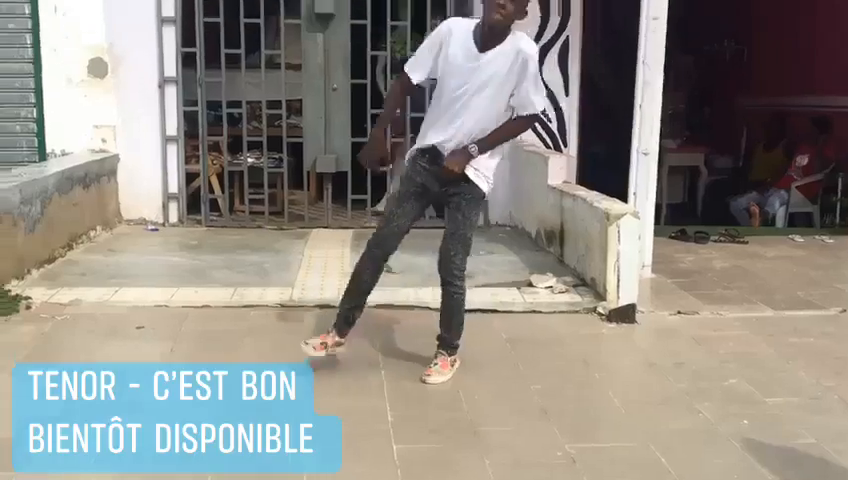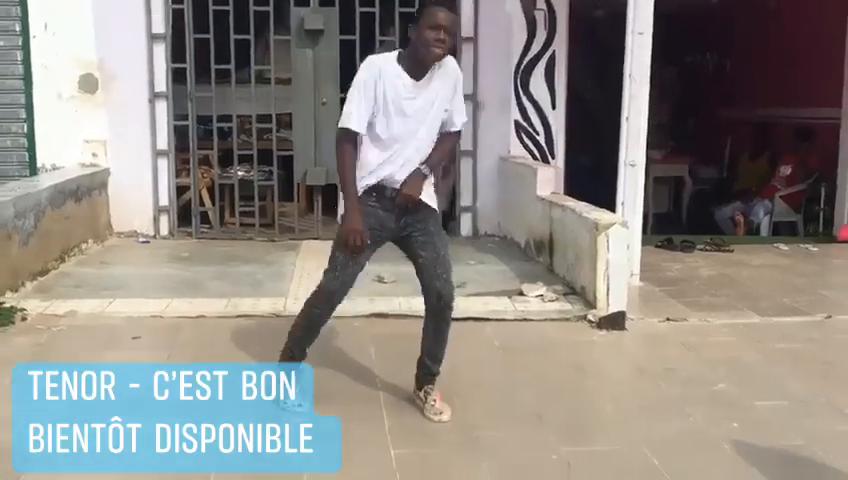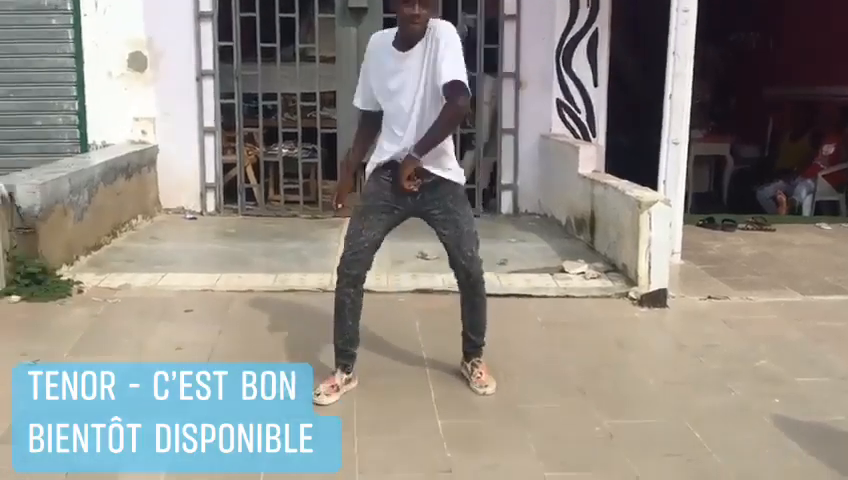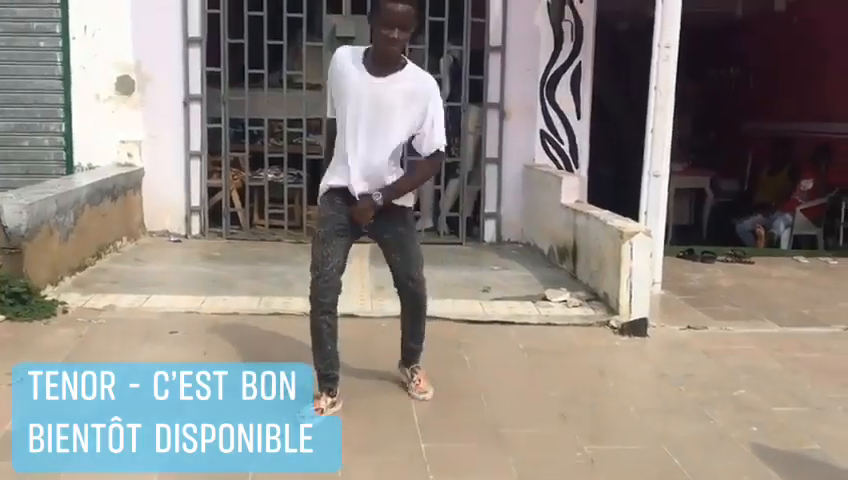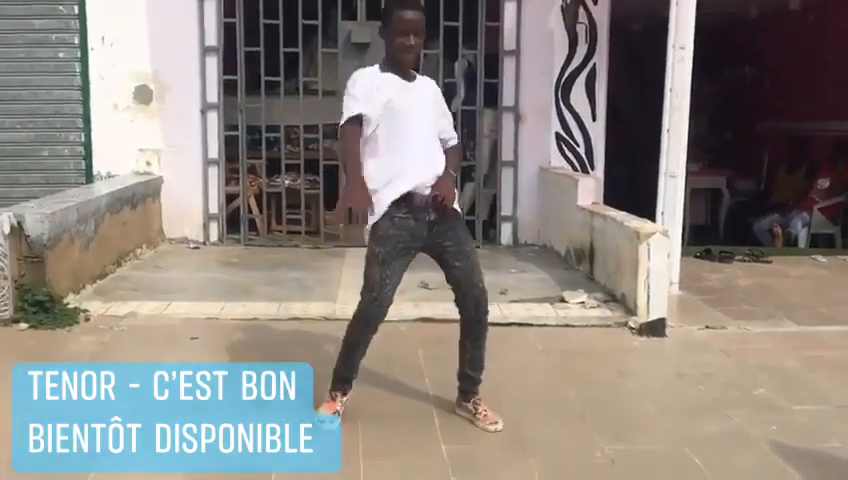
dt=0.4s
person 1, frame 1
left shoulder: (523, 52)
right shoulder: (450, 32)
left elbow: (528, 115)
right elbow: (405, 80)
left wrist: (471, 150)
right wrist: (379, 135)
left hip: (470, 171)
right hip: (427, 155)
left knee: (450, 268)
right knee: (380, 244)
left ankle: (448, 352)
right ankle: (341, 329)
person 1, frame 2
left shoulder: (450, 73)
right shoulder: (375, 69)
right elbow: (347, 139)
left wrist: (422, 174)
right wrist: (353, 209)
left hip: (418, 201)
right hip: (371, 197)
left knee: (441, 293)
right knee: (331, 289)
left ankle: (426, 384)
person 1, frame 3
left shoulder: (443, 36)
right shoulder: (377, 44)
left elbow: (458, 101)
left wrist: (417, 156)
right wrist: (348, 170)
left hip: (438, 175)
right hip: (386, 173)
left knee: (470, 268)
right knee: (350, 267)
left ankle: (473, 357)
right ankle: (344, 369)
person 1, frame 4
left shoulder: (423, 86)
right shoulder: (341, 61)
left elbow: (434, 158)
left wrist: (380, 199)
left hip: (391, 202)
right hip: (337, 197)
left knee: (414, 289)
right knee: (322, 295)
left ankle: (411, 364)
right ankle: (328, 391)
person 1, frame 5
left shoulder: (430, 89)
right shoulder: (365, 81)
left elbow: (451, 146)
right elbow: (351, 129)
left wrist: (448, 178)
right wrist: (355, 184)
left hip: (442, 210)
right hip: (396, 212)
left knee: (475, 302)
right knee: (373, 306)
left ankle: (468, 396)
right ankle: (339, 391)
